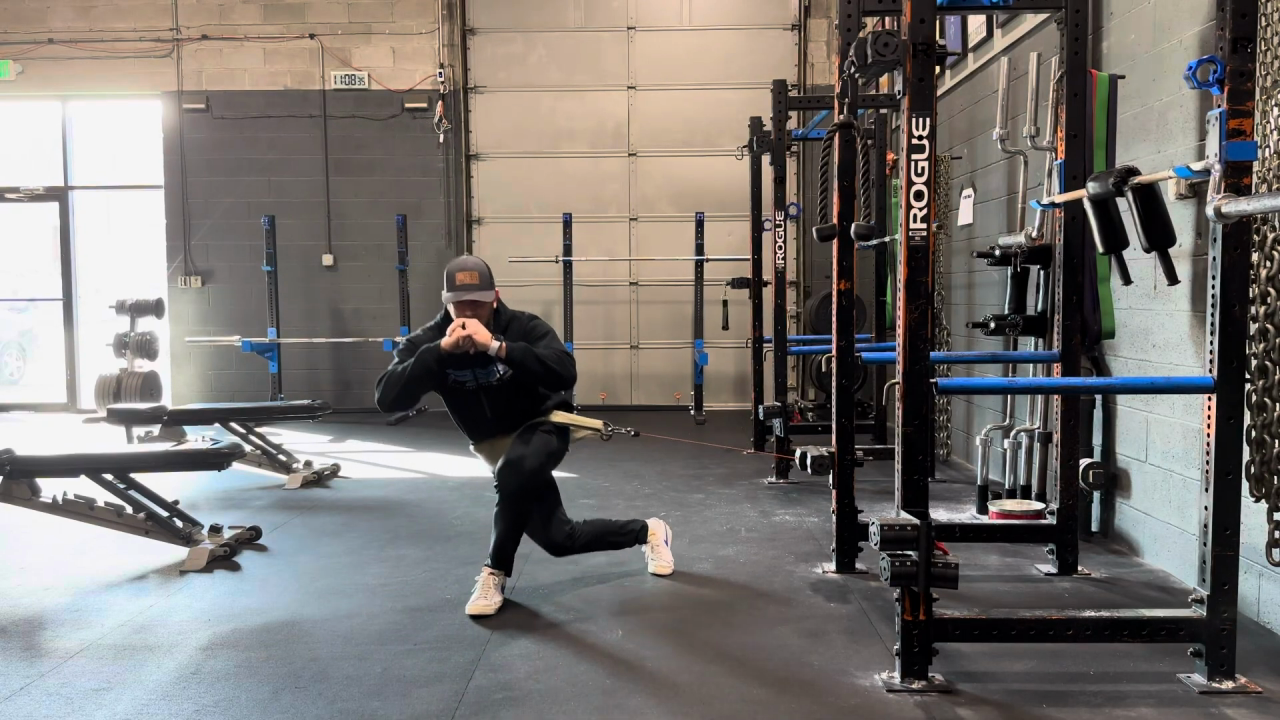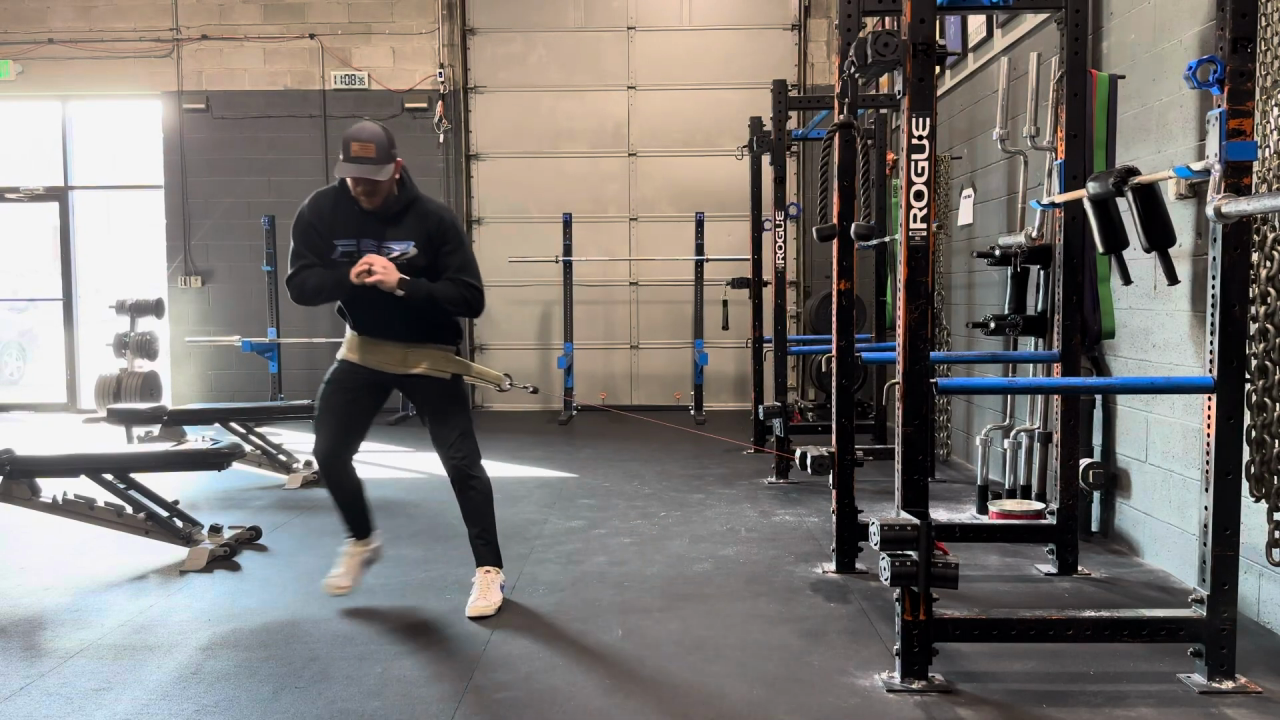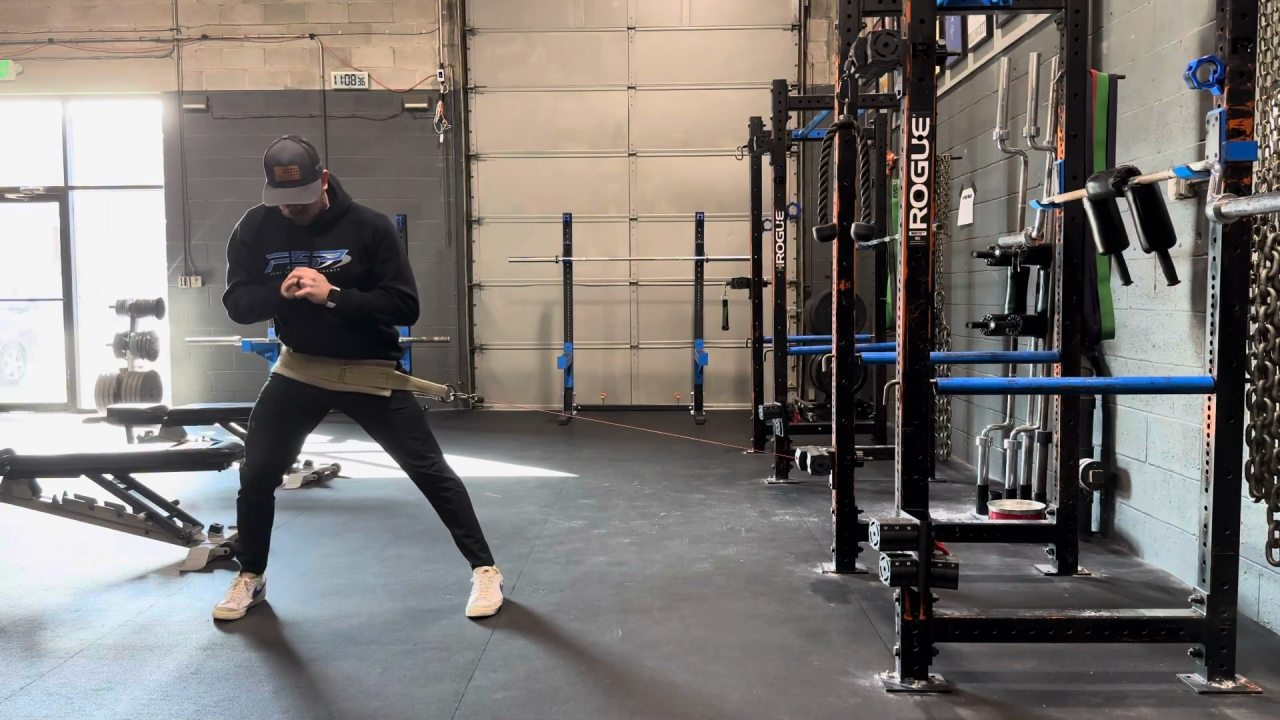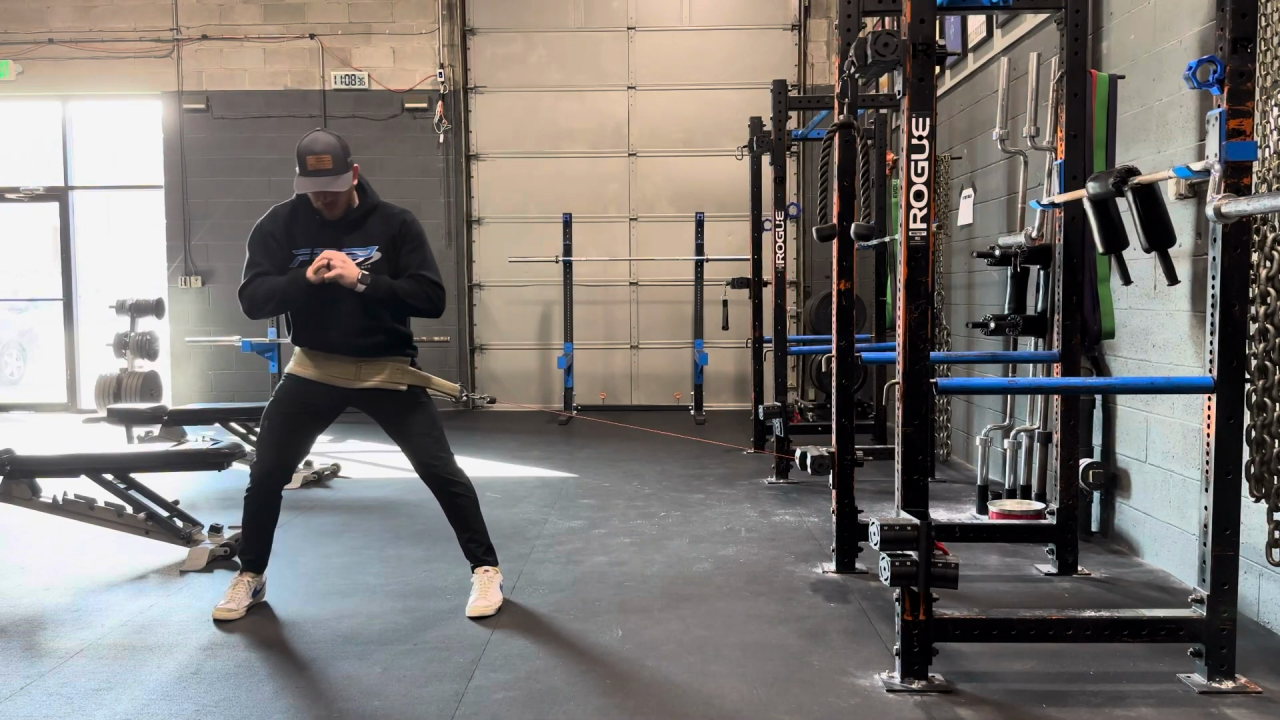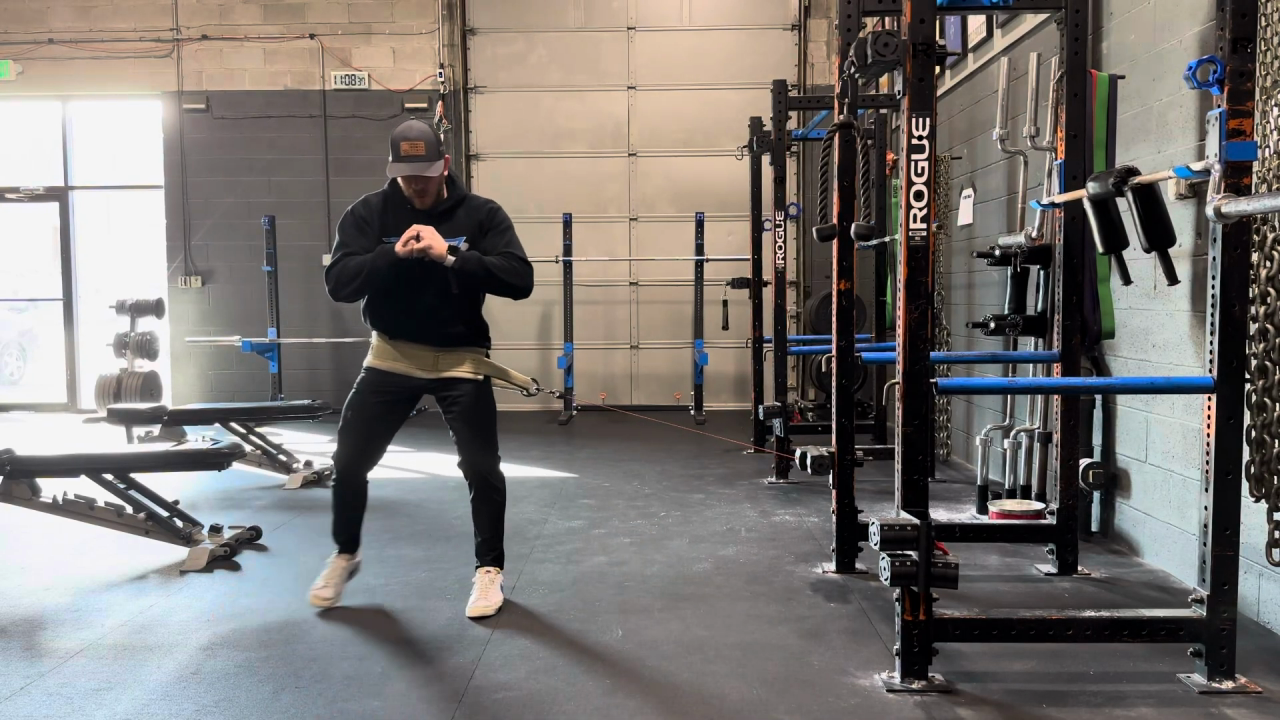
dt=0.5s
person 1, frame 1
left shoulder: (521, 326)
right shoulder: (425, 343)
left elbow: (564, 375)
right elbow: (387, 398)
left wrist: (497, 347)
right wrist: (440, 350)
left hip: (540, 427)
right hip: (495, 446)
left knee: (514, 475)
right knee: (558, 539)
left ankle: (495, 575)
right ankle: (647, 532)
person 1, frame 2
left shoulder: (433, 218)
right shoulder: (320, 211)
left elbow: (470, 298)
right elbow: (300, 285)
left wrist: (401, 284)
right wrist: (348, 277)
left hip: (430, 352)
right hip: (366, 349)
left knee: (461, 460)
right knee: (329, 453)
left ankle: (489, 570)
right ankle: (361, 541)
person 1, frame 3
left shoulder: (369, 226)
right shoulder: (254, 229)
left elbow: (405, 307)
right elbow: (237, 304)
left wrist: (332, 296)
right wrist: (279, 292)
left hip: (370, 369)
right hip: (300, 367)
left knee: (429, 470)
right knee: (256, 472)
left ankle: (485, 570)
right ankle: (250, 577)
person 1, frame 4
left shoulder: (395, 223)
right shoulder: (279, 225)
left elbow: (432, 299)
right elbow: (252, 300)
left wrist: (362, 280)
right wrist: (304, 279)
left hip: (385, 368)
right hip: (314, 366)
left knee: (440, 469)
right knee: (267, 472)
left ankle: (486, 570)
right ankle: (250, 577)
person 1, frame 5
left shoulder: (481, 214)
right shoulder: (368, 213)
left elbow: (519, 281)
right elbow: (338, 284)
left wrist: (448, 256)
right wrist: (394, 253)
left hip: (459, 357)
right hip: (392, 355)
left knee: (480, 467)
right knee: (348, 462)
left ankle: (488, 570)
right ankle: (346, 554)
